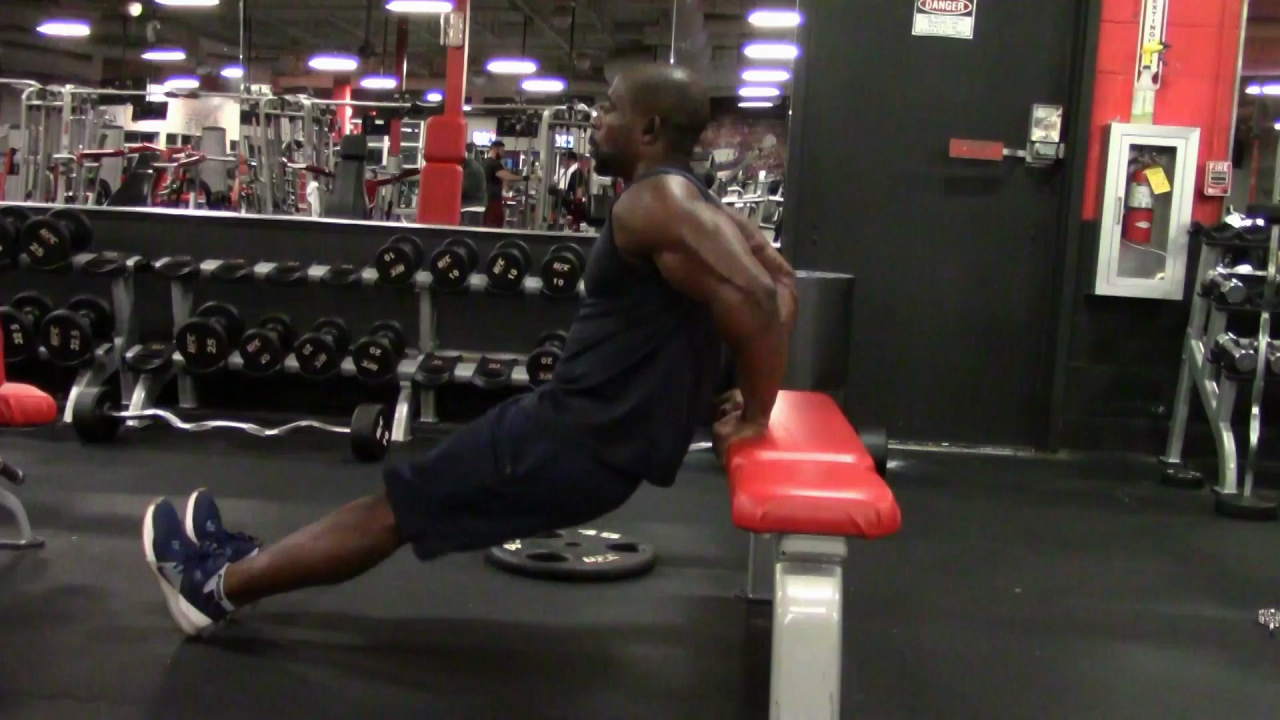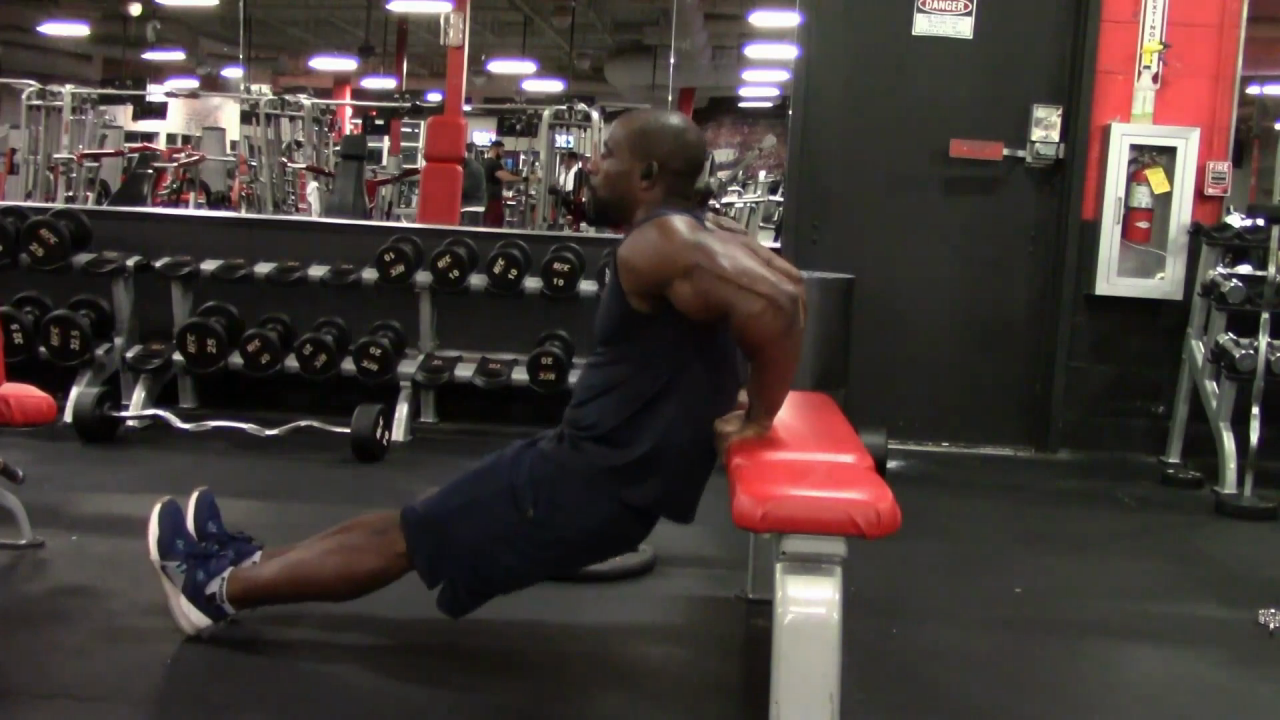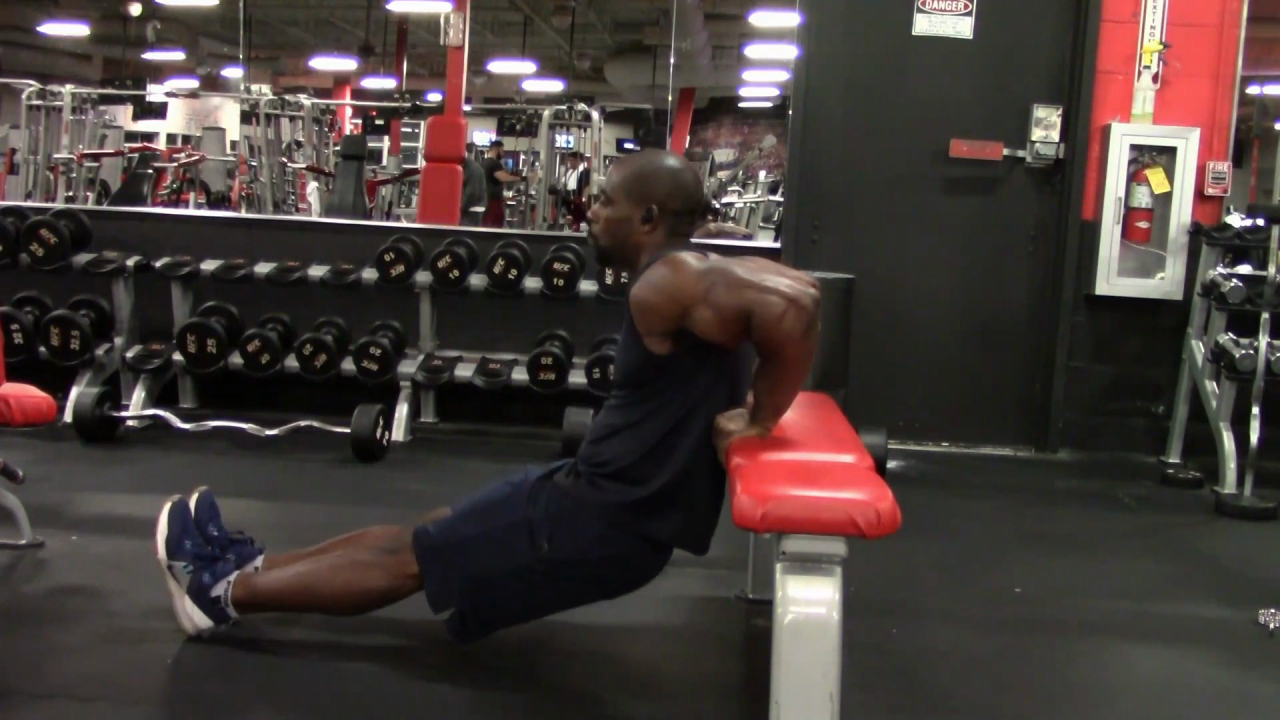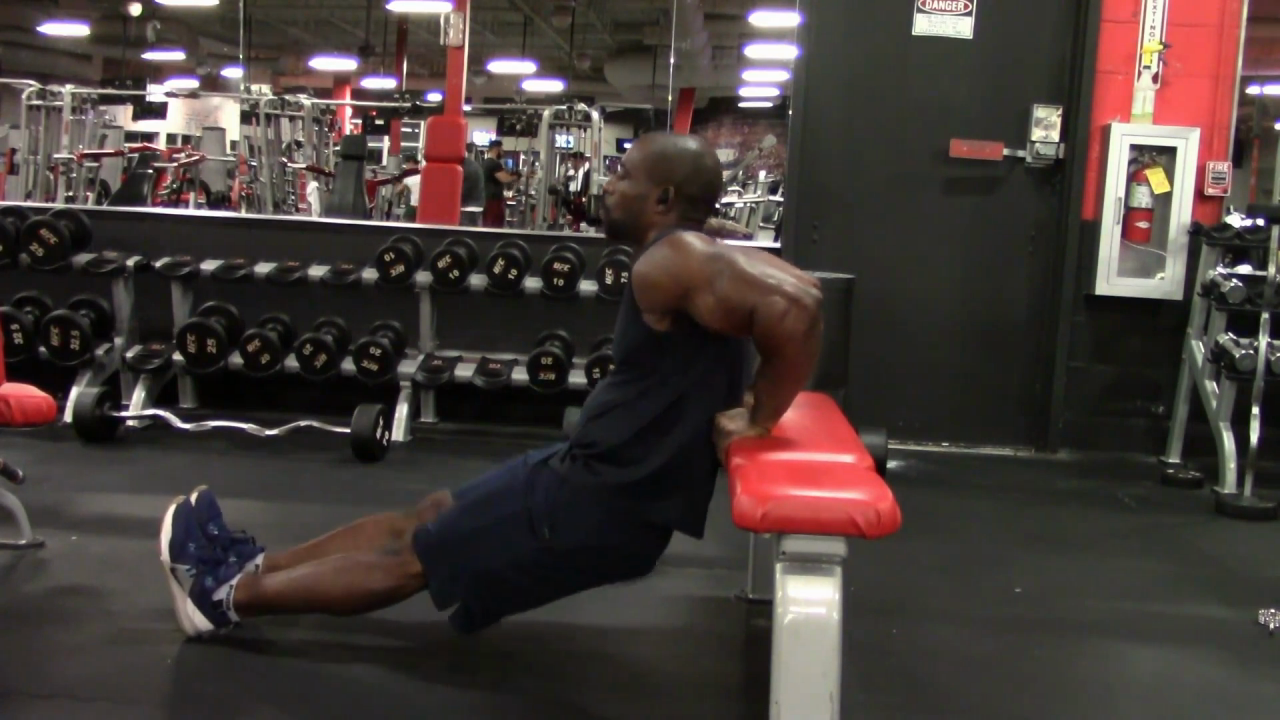
dt=0.5s
person 1, frame 1
left shoulder: (655, 201)
right shoulder: (687, 202)
left elbow: (751, 300)
right elbow: (780, 281)
left wrist: (757, 415)
right wrist: (749, 391)
left hip: (581, 441)
right hip: (592, 423)
left knee: (398, 506)
right knee: (409, 492)
left ankle: (215, 587)
right ankle: (247, 561)
person 1, frame 2
left shoulder: (657, 244)
right shoulder: (692, 237)
left elbow: (774, 307)
right elbow: (792, 287)
left wrist: (760, 419)
right wrist: (752, 397)
left hip: (598, 483)
right hip: (601, 461)
left knee: (406, 539)
right knee: (422, 519)
left ankle: (218, 589)
right ankle: (251, 563)
person 1, frame 3
left shoulder: (668, 284)
right shoulder: (699, 275)
left elbow: (794, 309)
right elbow: (800, 291)
left wrist: (757, 421)
right wrist: (754, 402)
left hip: (611, 520)
right hip: (604, 489)
left knee: (410, 559)
right knee: (431, 530)
left ankle: (222, 591)
right ankle: (247, 565)
person 1, frame 4
left shoulder: (671, 263)
right shoulder: (700, 259)
left elbow: (797, 309)
right elbow: (797, 289)
left wrist: (759, 422)
right wrist: (751, 400)
left hip: (610, 504)
right hip: (597, 472)
left knee: (410, 557)
right knee: (431, 514)
left ankle: (226, 594)
right ankle: (251, 566)
